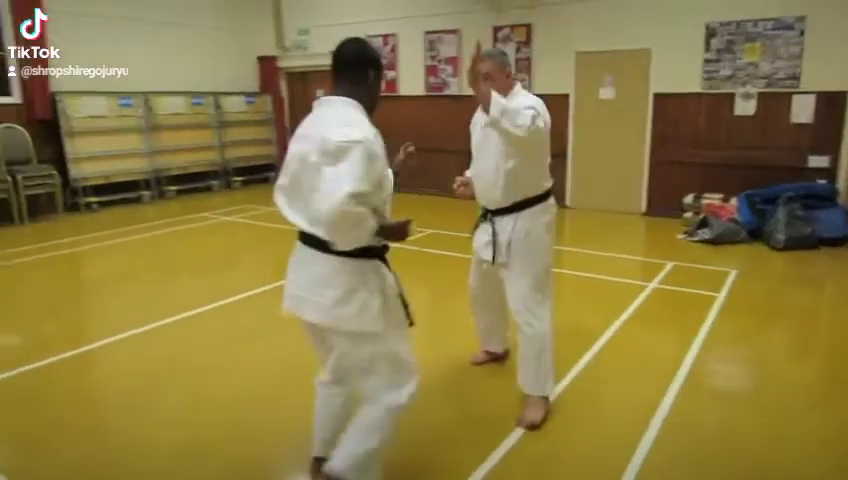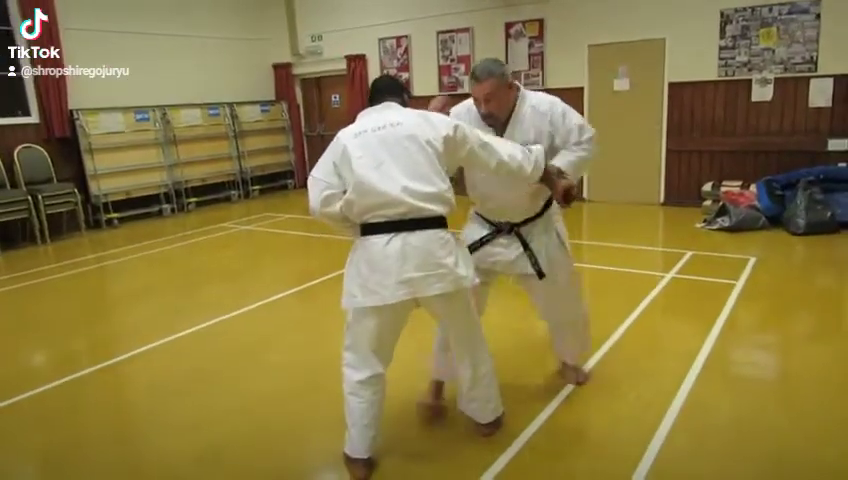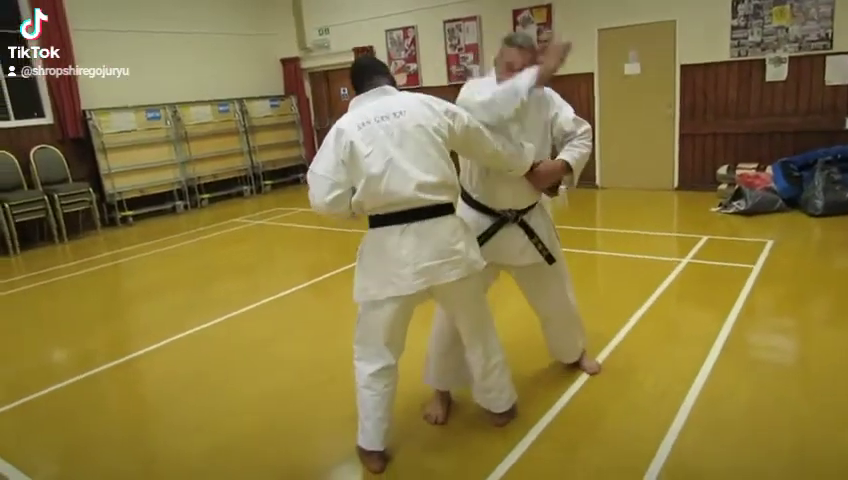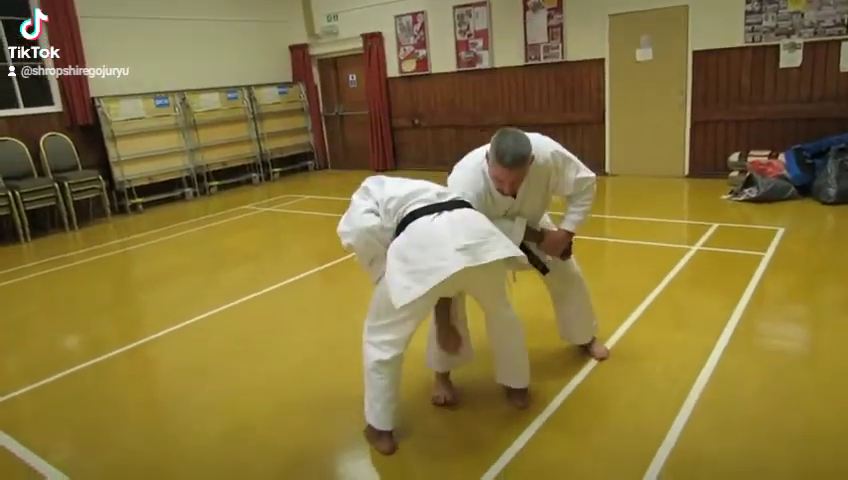
dt=1s
person 1, frame 1
left shoulder: (312, 125)
right shoulder: (356, 133)
right elbow: (341, 211)
left wrist: (387, 171)
right wrist: (385, 229)
left hip: (312, 268)
right hip: (350, 276)
left knee: (337, 369)
right knee: (391, 384)
person 1, frame 2
left shoulder: (345, 138)
right shoulder: (432, 123)
left elbow: (322, 201)
right elbow: (498, 154)
right wrist: (549, 176)
left hip: (376, 256)
right hip: (433, 247)
left knee: (363, 359)
right knee: (467, 340)
right ankle: (486, 415)
person 1, frame 3
left shoulder: (345, 127)
right shoulder: (430, 106)
left elbow: (324, 198)
right elbow: (490, 144)
right wrist: (531, 169)
left hip: (388, 248)
right hip: (444, 236)
left knee: (375, 351)
right knee: (476, 328)
left ankle: (372, 446)
right ankle: (499, 404)
person 1, frame 4
left shoulder: (367, 192)
right shoulder: (420, 189)
left elbow: (360, 231)
left wrist: (384, 272)
right wrist: (443, 323)
left hip: (422, 245)
right hip: (474, 231)
left knee: (381, 338)
right knee: (500, 310)
left ankle: (381, 430)
right ankle: (517, 387)
person 2, frame 1
left shoulder: (528, 106)
right shoulder: (485, 111)
left elbow: (518, 128)
left wrist: (485, 97)
right wrist: (470, 179)
left hip: (527, 219)
right hip: (493, 218)
left knee: (527, 303)
right knee: (483, 290)
left ankle: (537, 393)
right ankle: (496, 347)
person 2, frame 2
left shoulder: (545, 109)
right shoulder: (461, 115)
left elbow: (584, 139)
left wrist: (560, 168)
left hip: (537, 229)
right hip: (484, 229)
left knee: (562, 301)
left ankle: (571, 359)
right ankle: (438, 382)
person 2, frame 3
left shoulder: (546, 99)
right shoulder: (477, 90)
left elbow: (580, 135)
right elbow: (489, 110)
left wrist: (564, 165)
right wrist: (542, 72)
left hip: (529, 219)
right hip: (478, 221)
left knee: (555, 295)
left ankle: (573, 353)
right ankle: (441, 390)
person 2, frame 4
left shoulder: (547, 153)
right shoulder: (465, 182)
left elbow: (584, 184)
left wrist: (565, 232)
left hip: (527, 223)
left knee: (567, 274)
left ankle: (585, 337)
right ankle: (442, 374)
